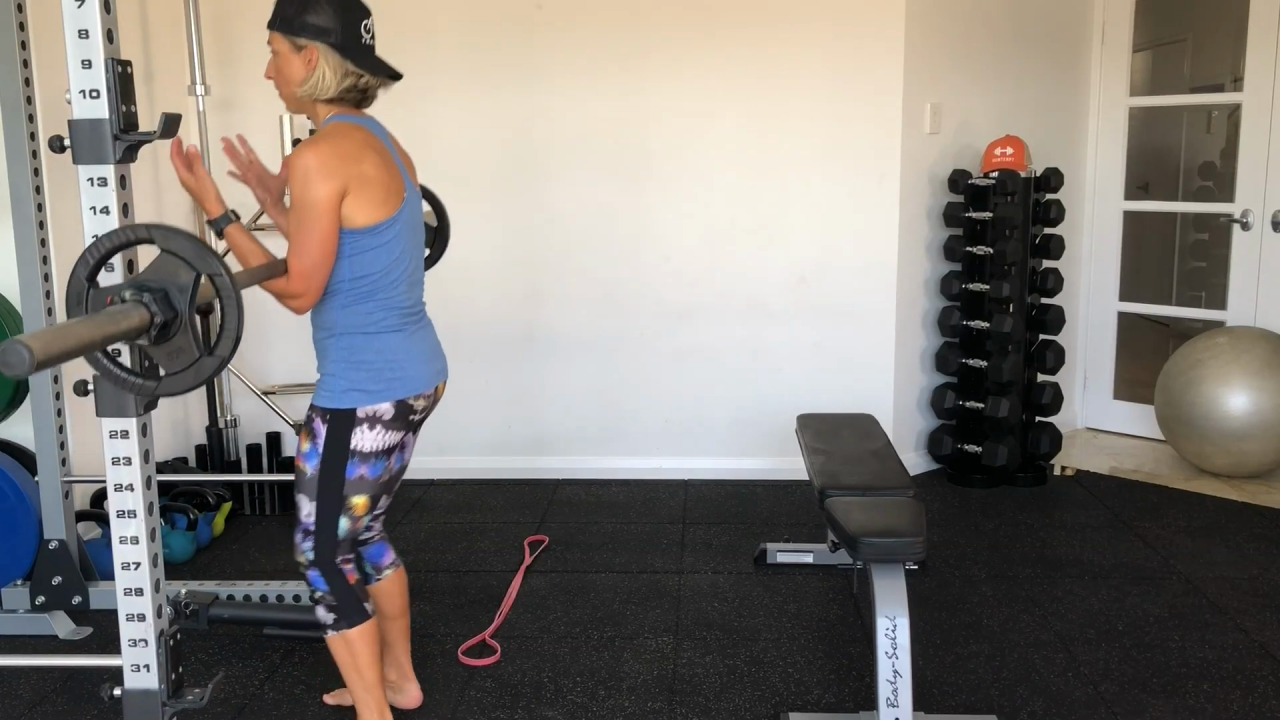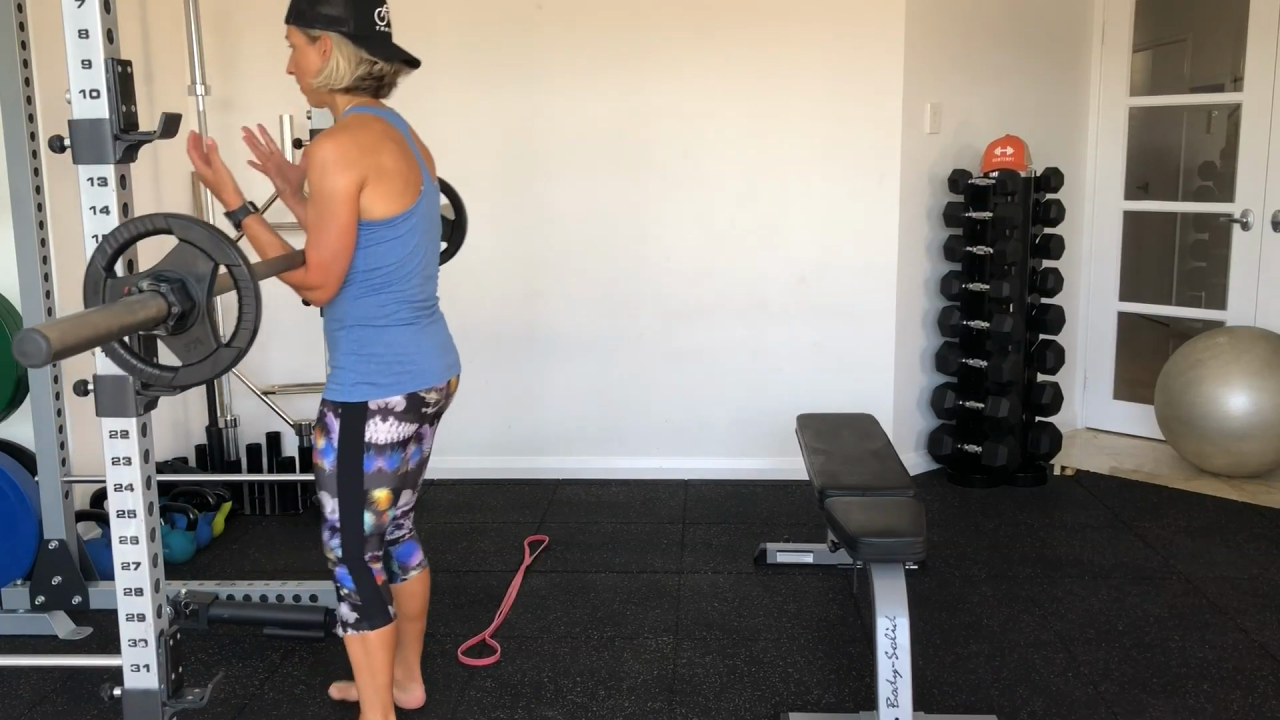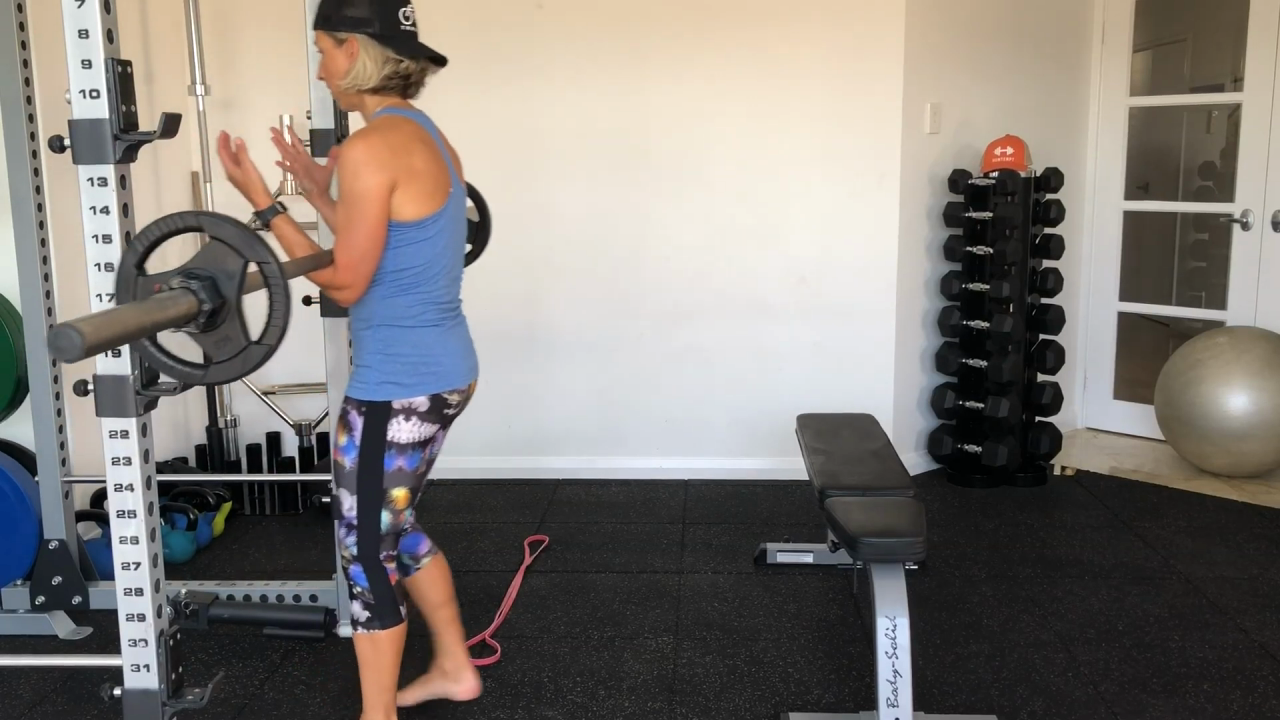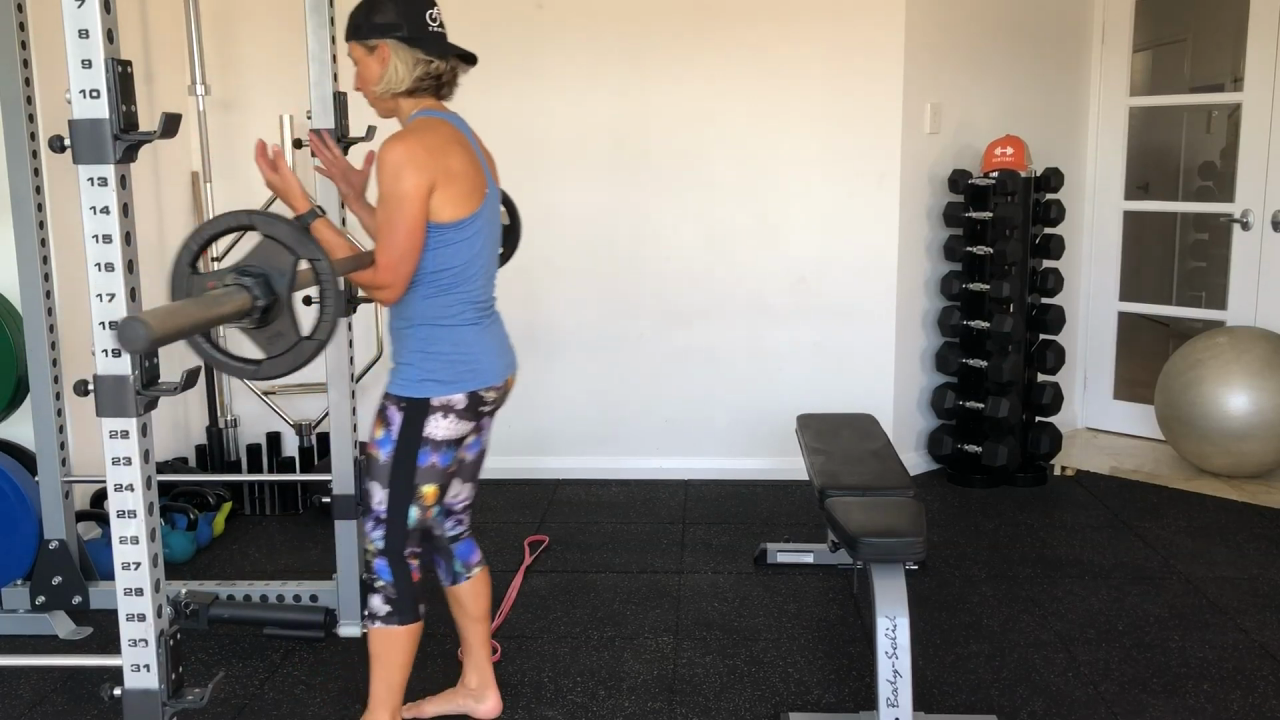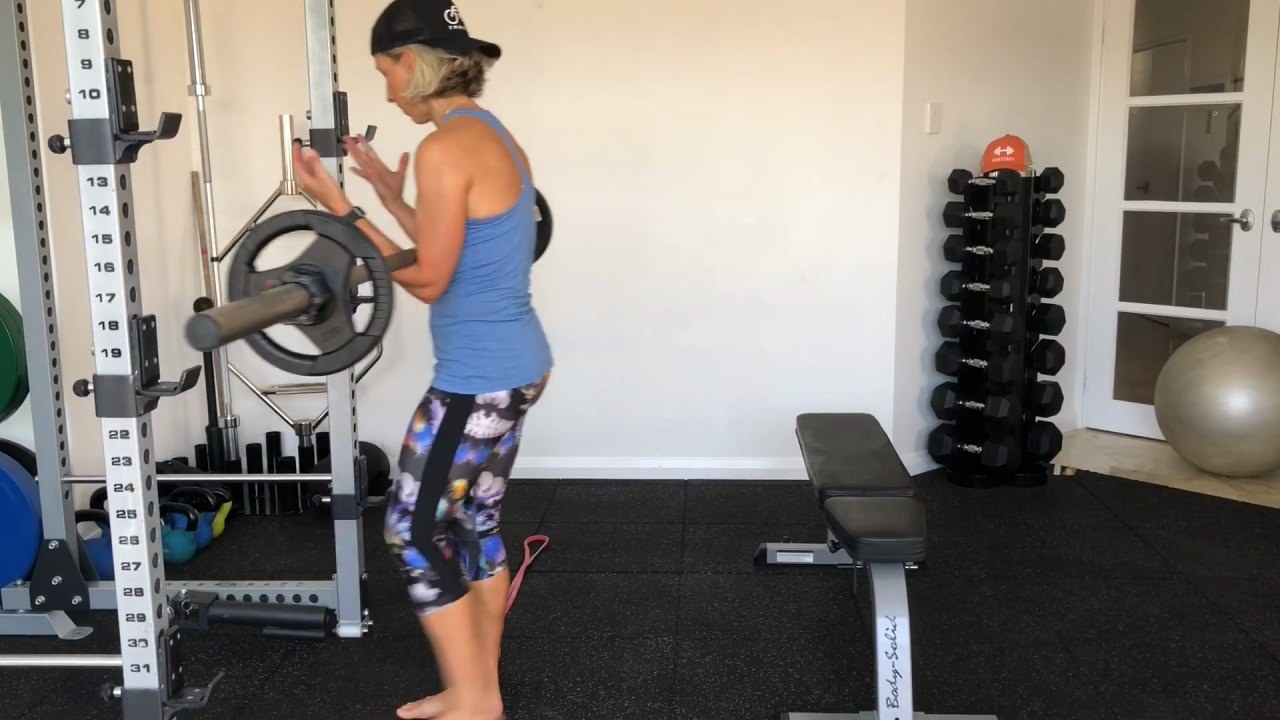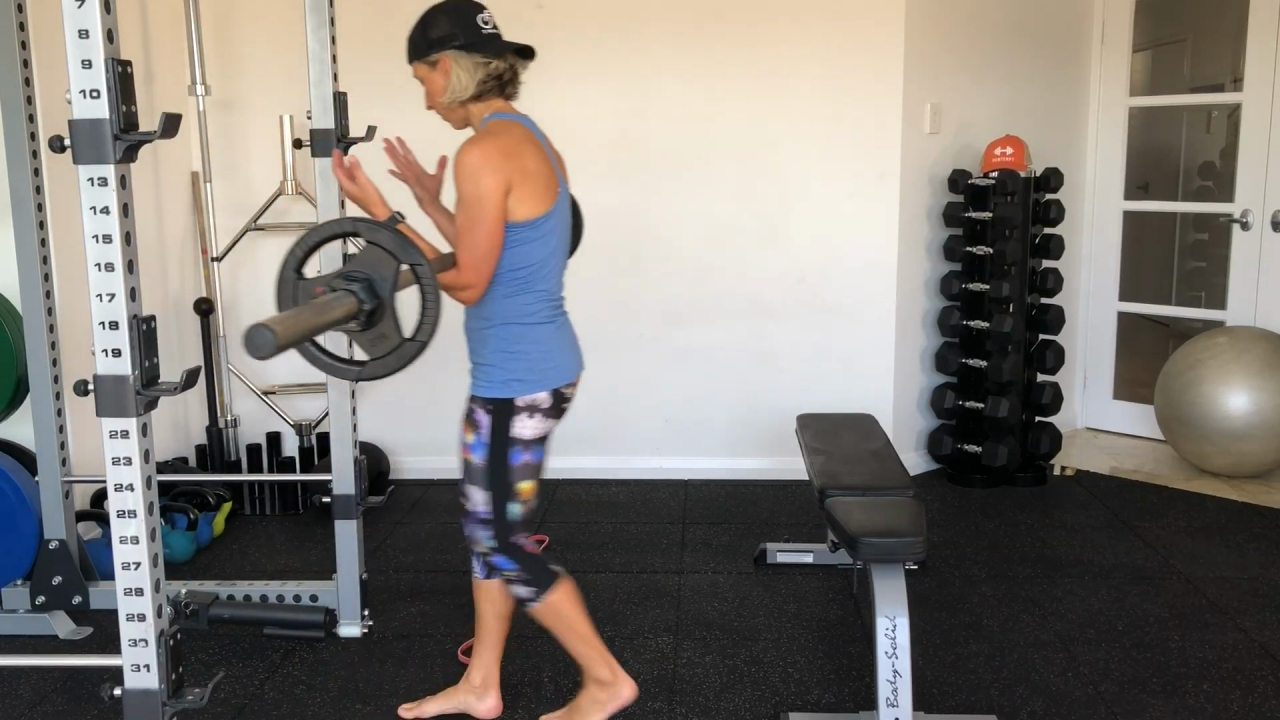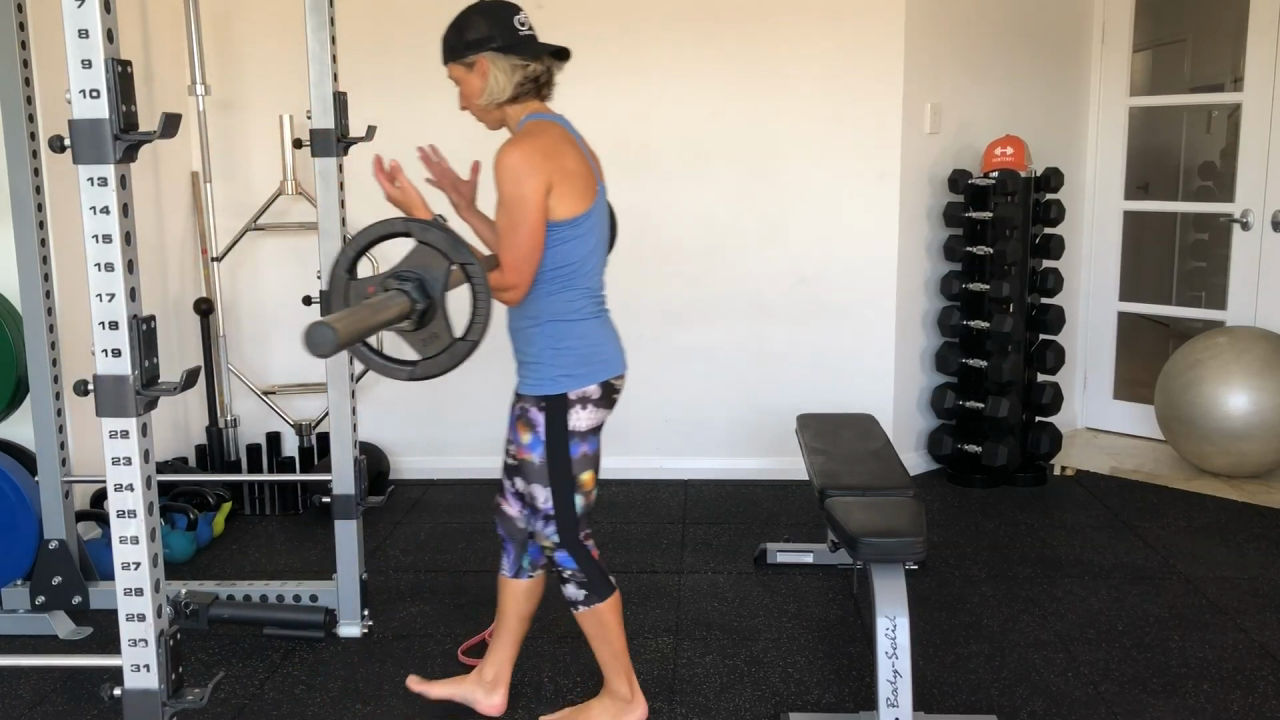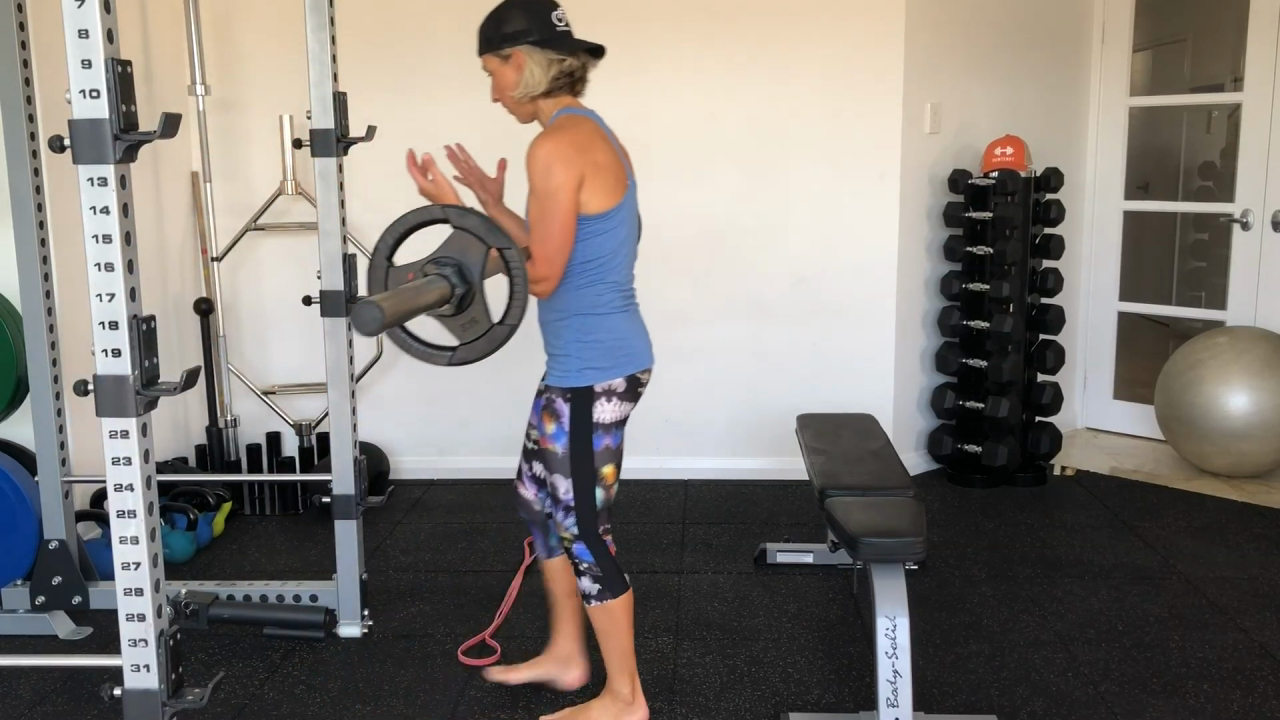
dt=0.2s
person 1, frame 1
left shoulder: (320, 156)
right shoulder: (379, 143)
left elbow: (300, 291)
left wrist: (216, 212)
right wrist: (273, 202)
left hip: (363, 391)
right hip: (413, 374)
left knee: (324, 555)
right knee: (360, 534)
person 1, frame 2
left shoulder: (340, 146)
right shoulder: (399, 135)
left elbow: (319, 282)
left wrist: (232, 201)
right wrist: (292, 192)
left hip: (374, 385)
right hip: (428, 368)
left knee: (353, 553)
right knee: (391, 530)
person 1, frame 3
left shoulder: (371, 148)
right shoulder: (425, 136)
left elbow: (346, 282)
left wrist: (262, 201)
right wrist: (320, 194)
left hip: (397, 384)
right hip: (444, 369)
left knee: (368, 553)
right knee: (391, 528)
person 1, frame 4
left shoulder: (409, 150)
right shoulder: (460, 138)
left elbow: (387, 282)
left wrist: (301, 206)
right wrist: (355, 197)
left hip: (436, 381)
right hip: (479, 367)
left knee: (389, 549)
right knee: (445, 529)
person 1, frame 5
left shoulder: (445, 148)
right shoulder: (492, 136)
left elbow: (429, 279)
left wrist: (339, 208)
right wrist: (390, 198)
left hip: (480, 377)
right hip: (512, 362)
left knee: (412, 533)
right knee: (472, 526)
person 1, frame 6
left shoulder: (485, 152)
right shoulder: (527, 139)
left elbow: (468, 283)
left wrist: (380, 214)
right wrist: (429, 201)
left hip: (517, 379)
right hip: (532, 366)
left knee: (501, 540)
right knee: (492, 525)
person 1, frame 7
left shoulder: (524, 153)
right shoulder: (560, 138)
left elbow: (511, 284)
left wrist: (422, 218)
right wrist: (465, 209)
left hip: (565, 376)
right hip: (566, 367)
left knee: (562, 537)
right knee: (520, 518)
person 1, frame 8
left shoulder: (556, 146)
right shoulder: (590, 133)
left elbow: (541, 276)
left wrist: (456, 212)
right wrist: (492, 205)
left hip: (593, 367)
right hip: (592, 357)
left knee: (581, 525)
right knee: (538, 493)
right ankle: (564, 654)
